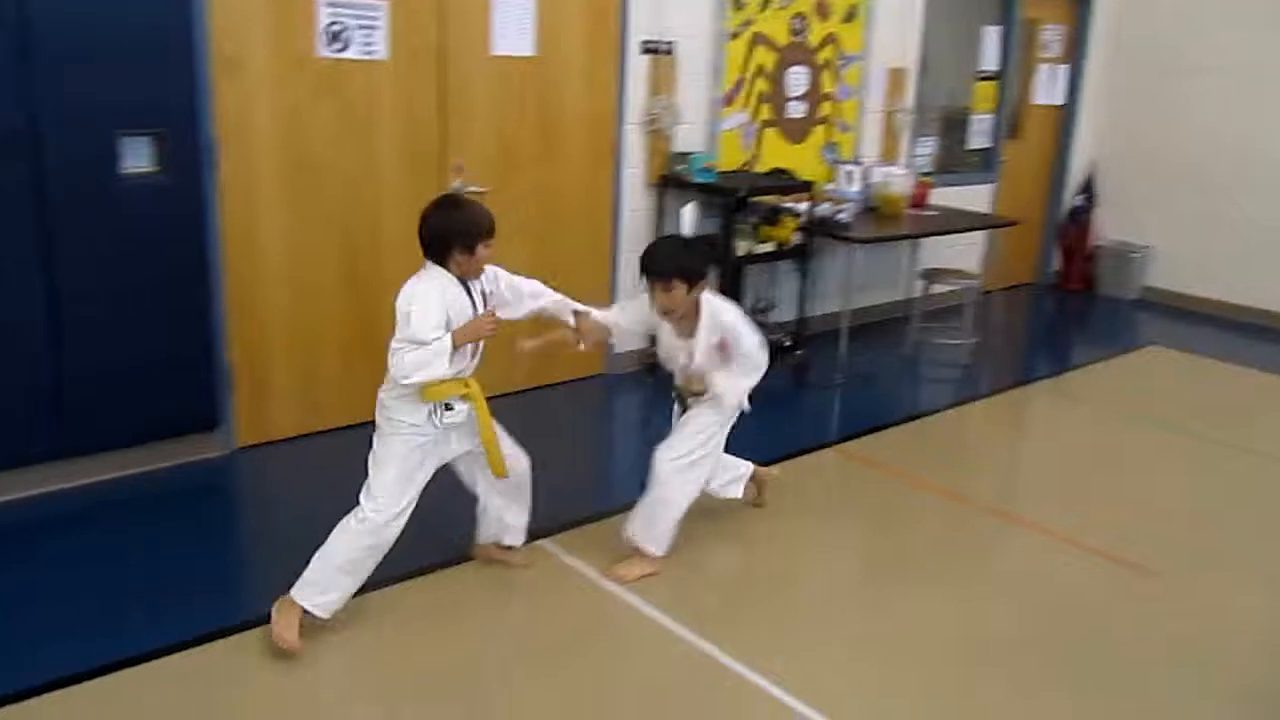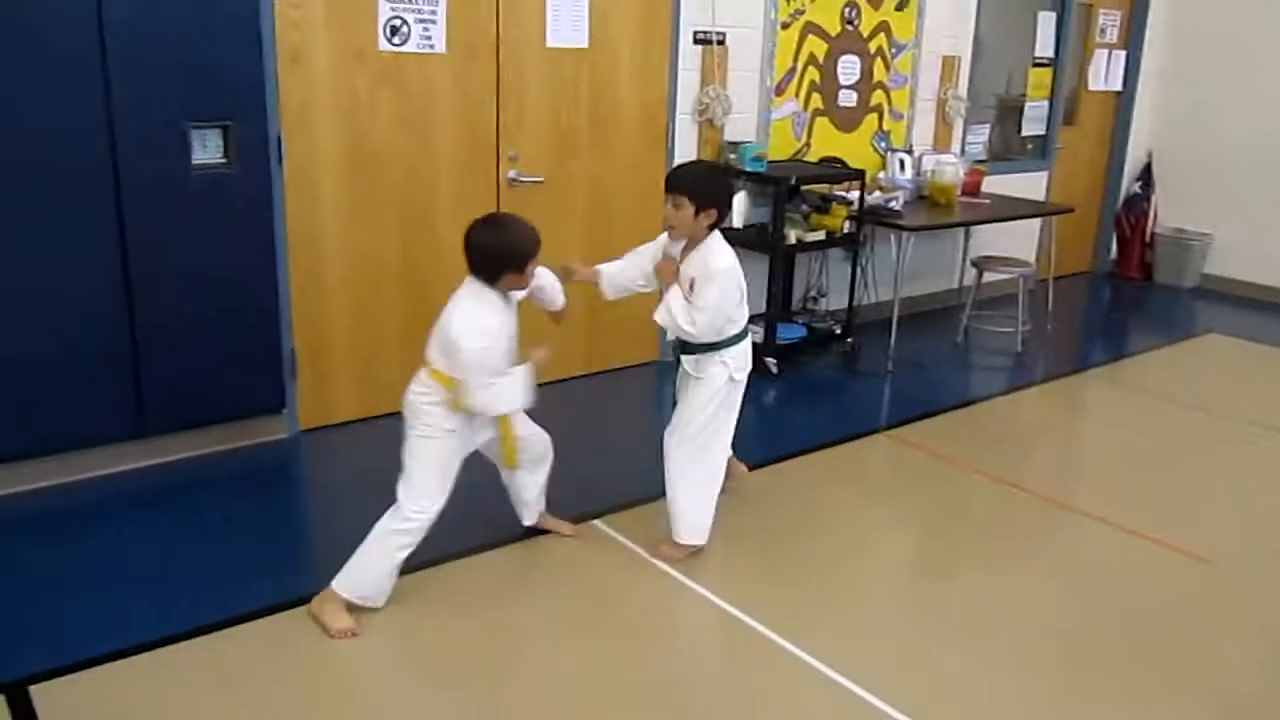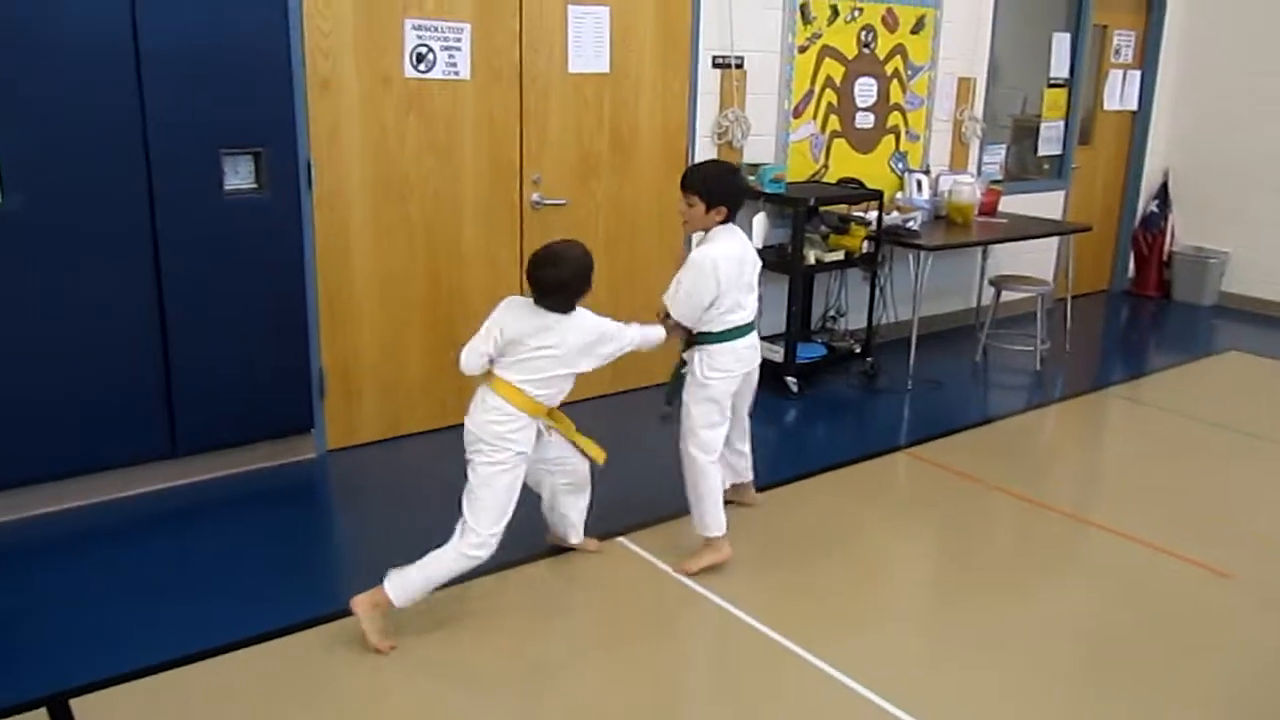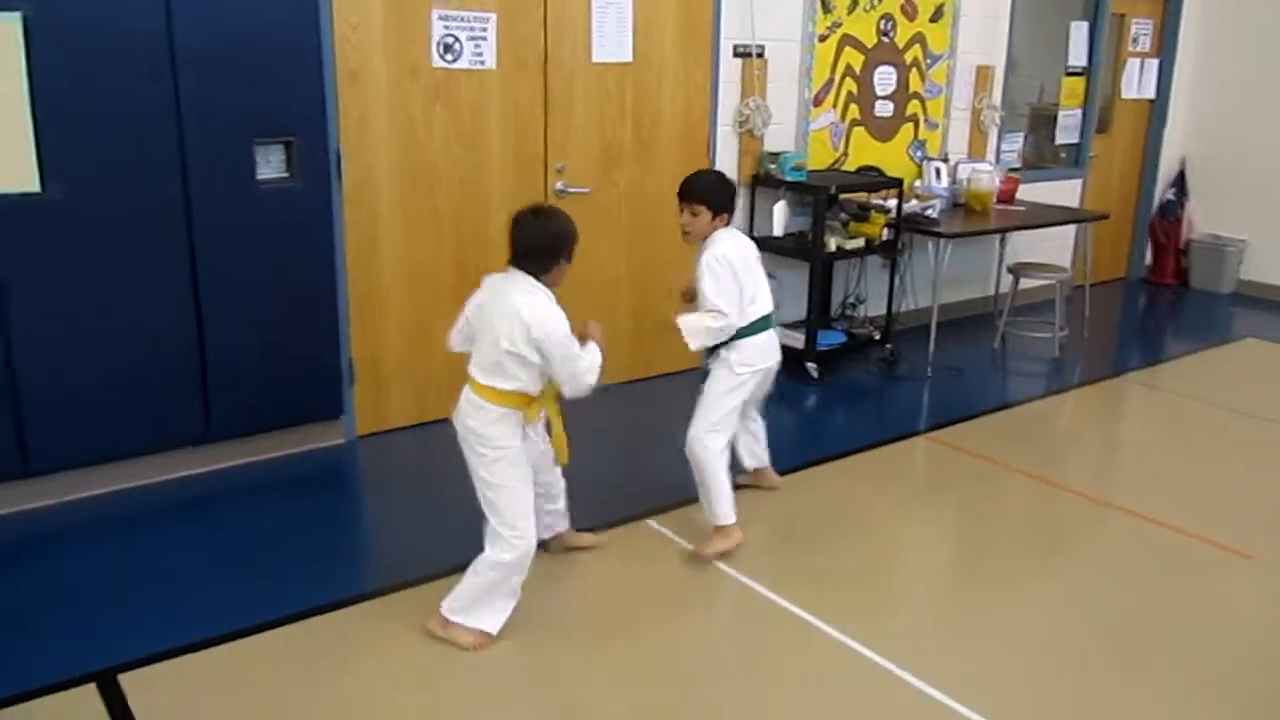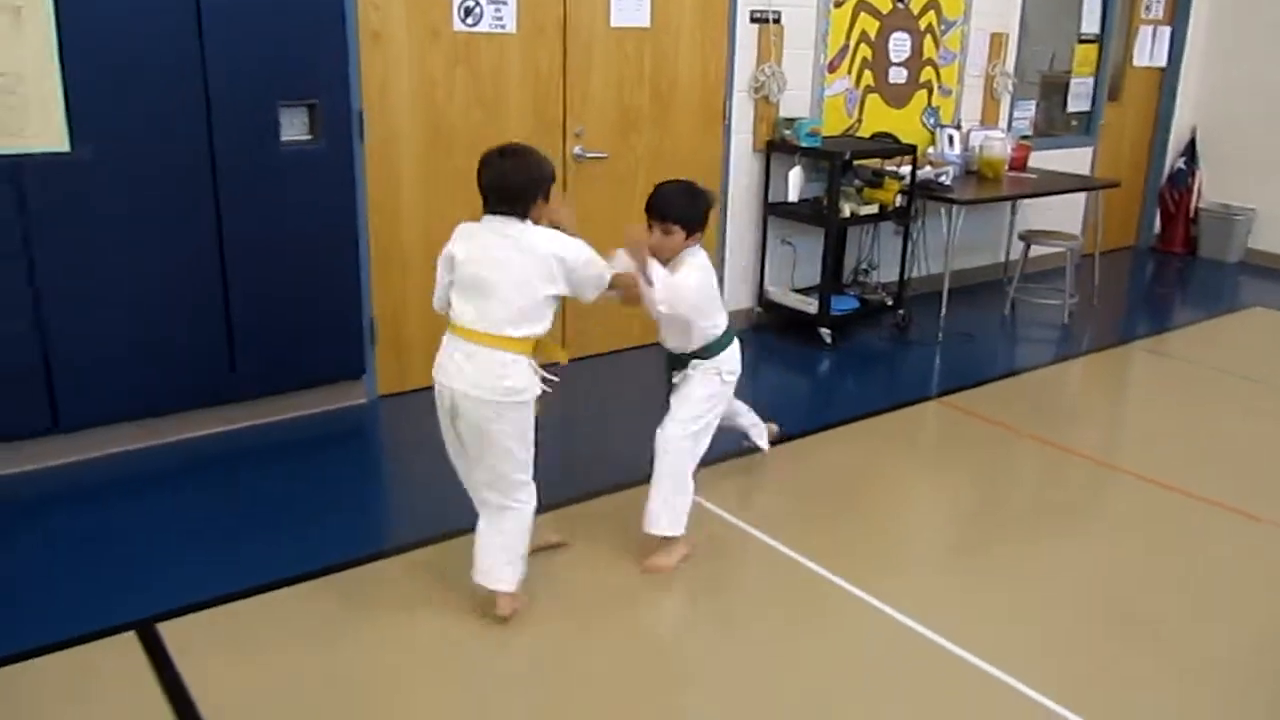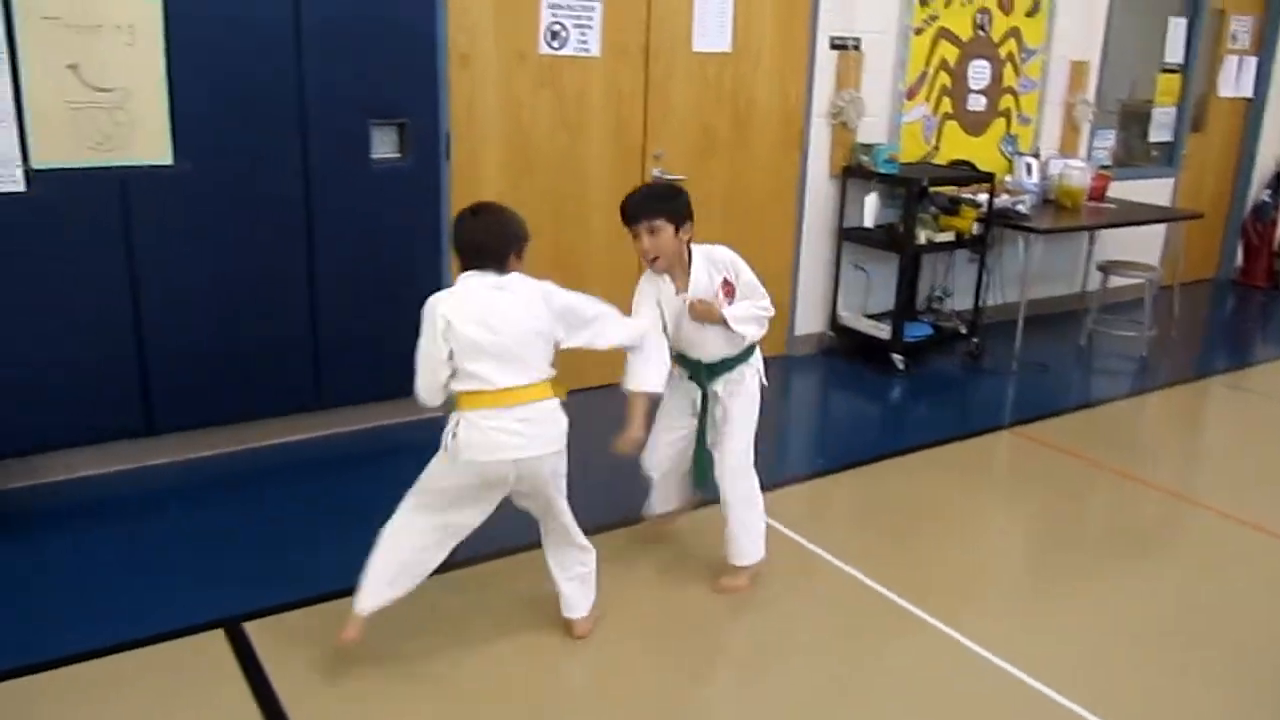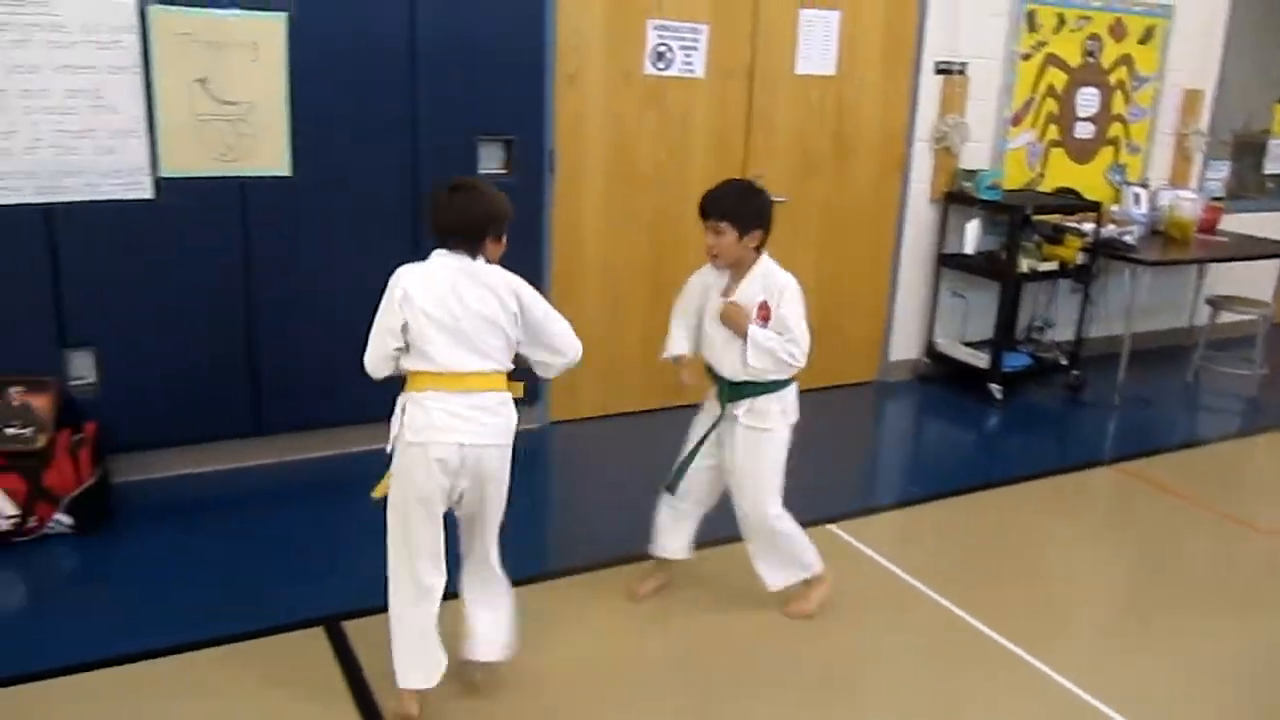
dt=0.3s
person 1, frame 1
left shoulder: (480, 280)
right shoulder: (423, 294)
left elbow: (528, 294)
right elbow: (405, 367)
left wrist: (575, 313)
right wrist: (460, 338)
left hip: (457, 408)
right hip: (412, 414)
left knee: (512, 466)
right knee: (379, 514)
left ankle: (495, 542)
right ankle: (295, 603)
person 1, frame 2
left shoulder: (487, 287)
right shoulder: (482, 323)
left elbow: (537, 280)
right elbow: (489, 401)
left wrist: (554, 299)
right wrist: (527, 368)
left hip: (472, 401)
right hip: (440, 412)
left knee: (534, 444)
right knee: (415, 511)
left ankle: (534, 517)
right ankle: (337, 596)
person 1, frame 3
left shoulder: (512, 308)
right shoulder: (587, 329)
left elbow: (470, 362)
right elbow: (635, 336)
right wrist: (668, 331)
left hip: (499, 415)
right hip: (504, 431)
left knee: (571, 469)
right knee: (478, 539)
left ankle: (567, 534)
right ankle: (376, 601)
person 1, frame 4
left shoulder: (493, 287)
right shoulder: (544, 315)
left elbow: (460, 340)
right elbow: (577, 383)
right wrist: (592, 346)
left hip: (485, 410)
right hip: (498, 426)
left knee: (545, 472)
right knee: (515, 537)
left ankle: (555, 532)
right ankle: (454, 618)
person 1, frame 5
left shoulder: (462, 238)
right shoulder: (557, 249)
left elbow: (442, 302)
right elbow: (596, 281)
left hip: (453, 367)
right hip: (502, 379)
left knee: (480, 470)
right knee: (509, 487)
left ankle: (516, 540)
right ankle: (502, 588)
person 1, frame 6
left shoulder: (443, 306)
right shoulder: (540, 294)
left elbow: (429, 391)
right elbow: (602, 320)
right wrist: (642, 330)
left hip: (478, 439)
right hip: (542, 431)
left knee: (421, 517)
right knee: (556, 521)
left ankle: (364, 611)
right ankle: (578, 610)
person 1, frame 7
left shoulder: (408, 281)
right shoulder: (509, 287)
left elbow: (377, 363)
right elbow: (565, 350)
right wrist: (520, 354)
left hip: (428, 426)
right hip: (491, 426)
left knee: (415, 560)
right knee: (480, 549)
right ankle: (486, 650)
person 2, frame 1
left shoulder: (725, 318)
right shoulder: (652, 306)
left elbow: (755, 363)
right elbow: (614, 319)
left wrist: (712, 382)
right wrist: (588, 322)
left hip: (720, 400)
right hip: (691, 394)
left knee: (672, 464)
right knee: (701, 466)
left ankle: (649, 553)
right ankle: (755, 476)
person 2, frame 2
left shoulder: (718, 264)
right shoulder: (677, 244)
left elbow: (695, 326)
right elbow: (637, 268)
left wrist: (671, 287)
right wrist: (592, 275)
left hip: (723, 361)
right hip: (700, 356)
left knee: (687, 440)
right knee: (700, 431)
left ankle: (687, 536)
right ankle: (724, 464)
person 2, frame 3
left shoulder: (706, 256)
right shoulder: (739, 242)
left elbow: (682, 313)
left wrist: (682, 277)
left hip: (716, 356)
right hip: (743, 346)
left knee: (700, 444)
right knee: (732, 425)
left ankle: (714, 540)
right ankle: (740, 484)
person 2, frame 4
left shoulder: (714, 257)
right shoulder: (739, 243)
left elbow: (724, 318)
left wrist: (684, 325)
right wrist: (699, 297)
left hip: (743, 351)
right hip: (764, 343)
left knee: (704, 436)
right knee: (743, 412)
left ankle: (726, 528)
right ankle: (762, 470)
person 2, frame 5
left shoulder: (694, 270)
right shoulder: (661, 255)
left elbow: (671, 302)
right elbow: (621, 268)
left wrist: (644, 262)
left hip: (711, 364)
right hip: (694, 359)
left knee: (675, 439)
right knee: (716, 407)
left ankle: (671, 537)
right ankle: (761, 432)
person 2, frame 6
left shoulder: (724, 261)
right shoulder: (649, 288)
left elbow: (762, 308)
right elbow: (647, 351)
left wrist: (722, 314)
right wrist: (636, 420)
left hip: (736, 378)
right hip: (689, 378)
left knee: (733, 471)
right knee: (661, 456)
left ankle: (745, 560)
right ankle: (676, 499)
person 2, frame 7
left shoulder: (780, 286)
right shoulder: (707, 278)
left elbow: (792, 357)
right elbow: (683, 322)
left wrist: (747, 329)
right wrist: (684, 361)
left hip: (765, 409)
right hip: (722, 400)
left knee: (758, 507)
right knee: (686, 481)
left ankle: (812, 577)
right ankle: (663, 562)
